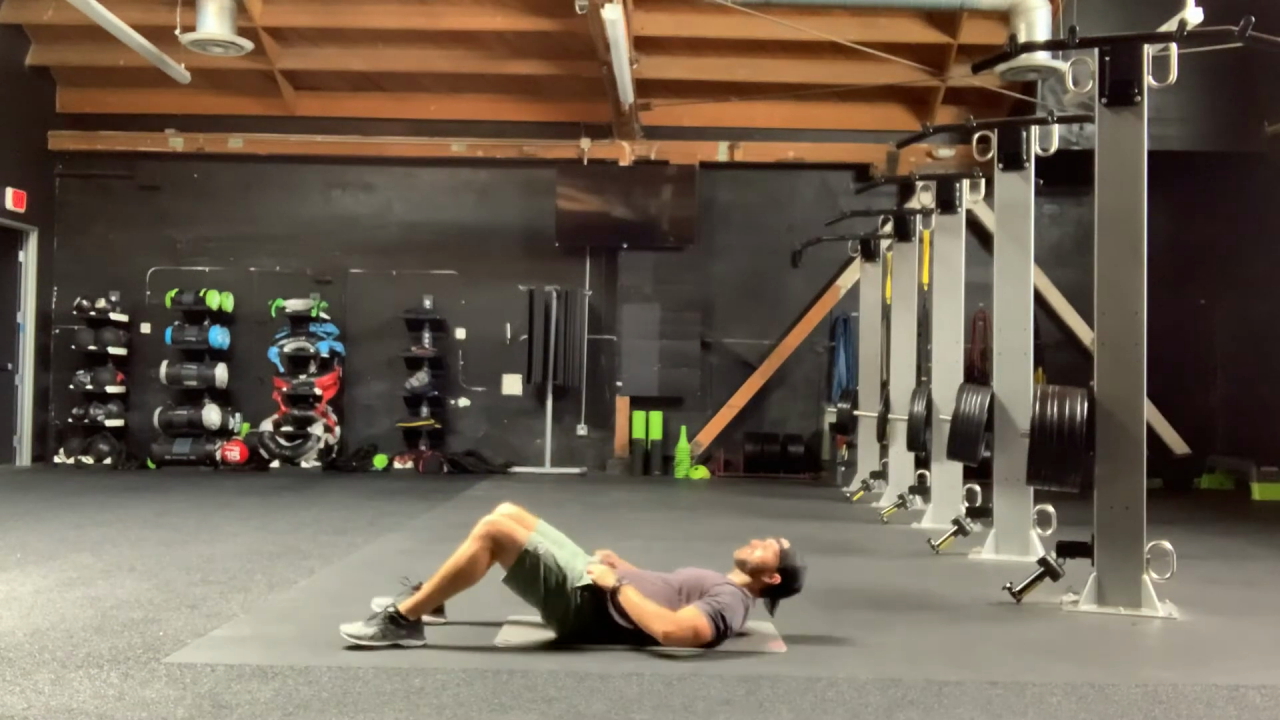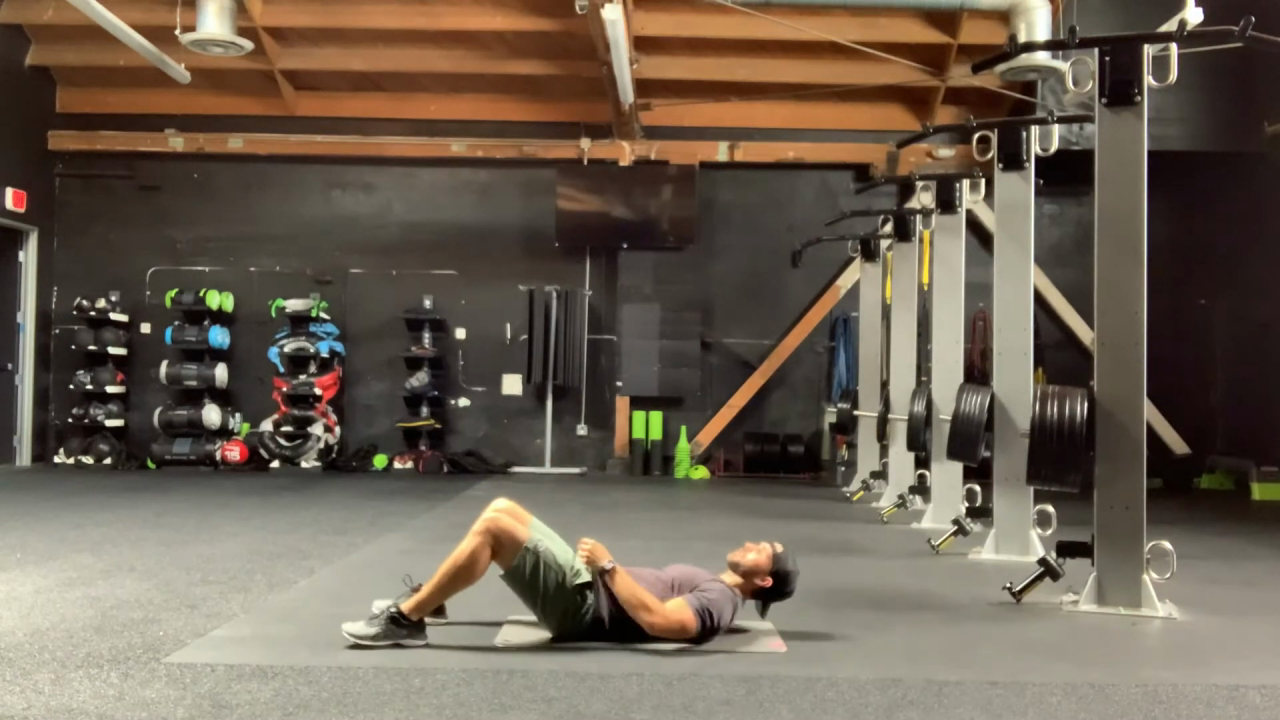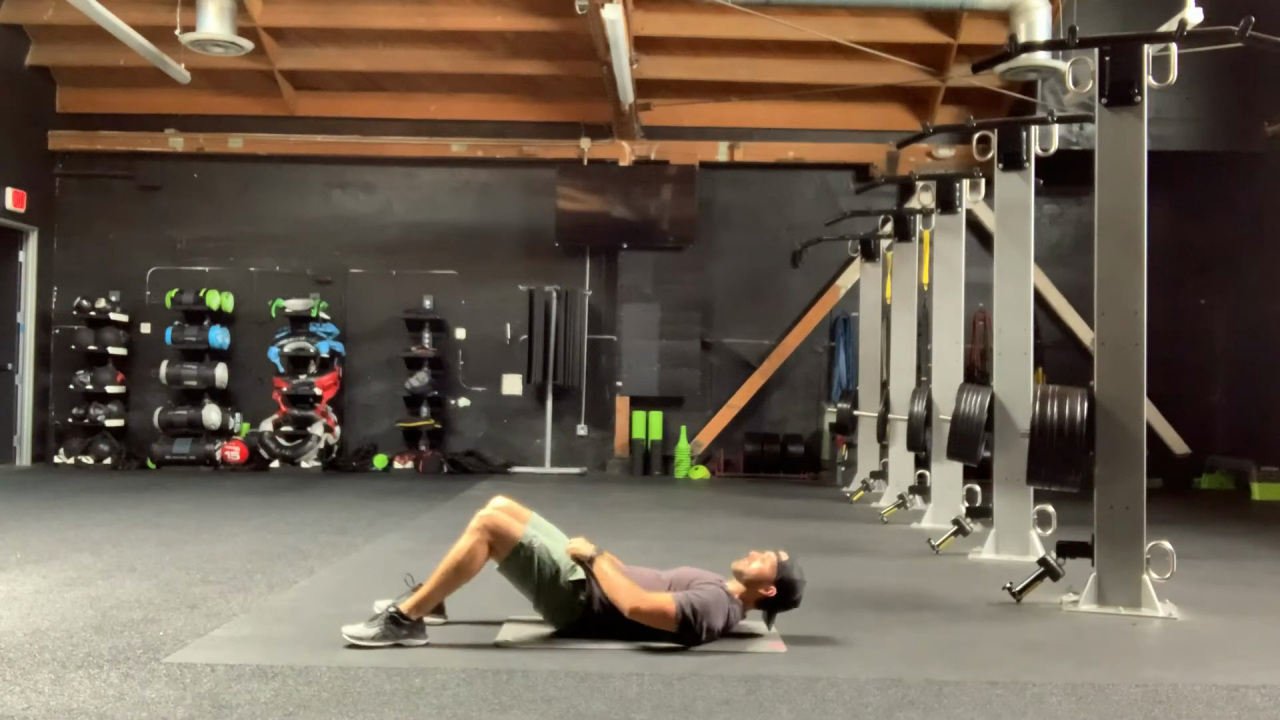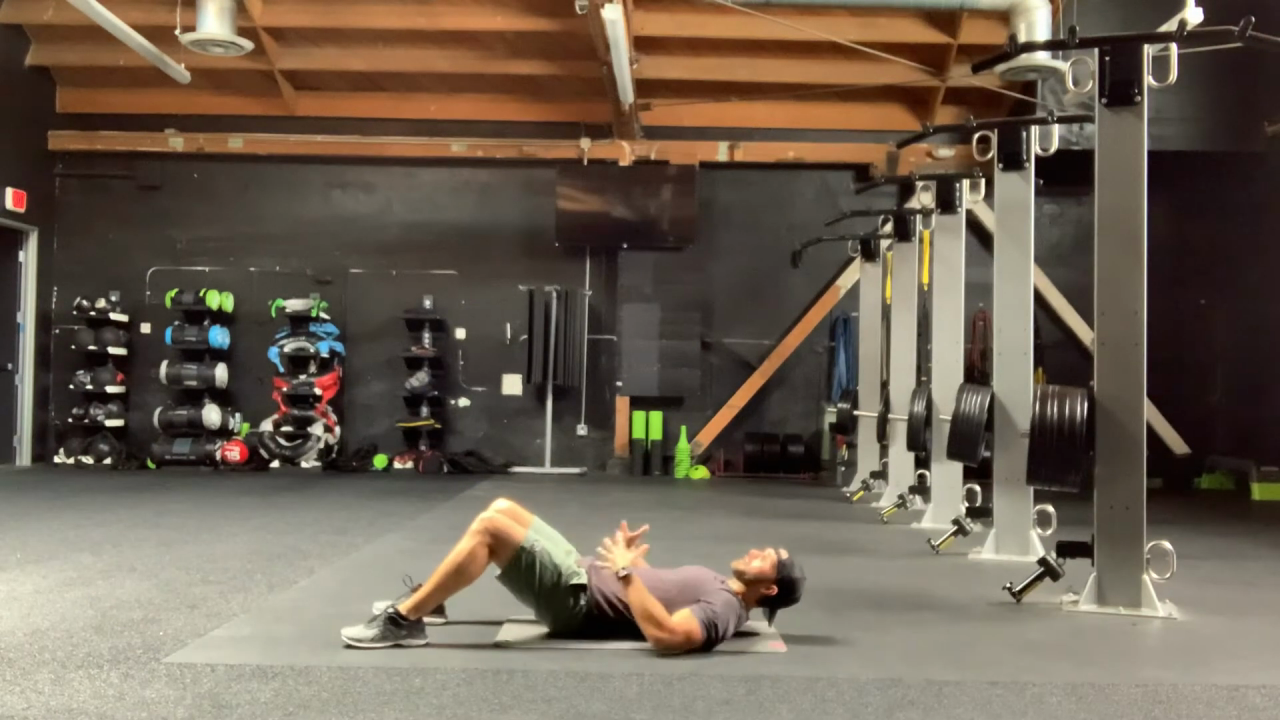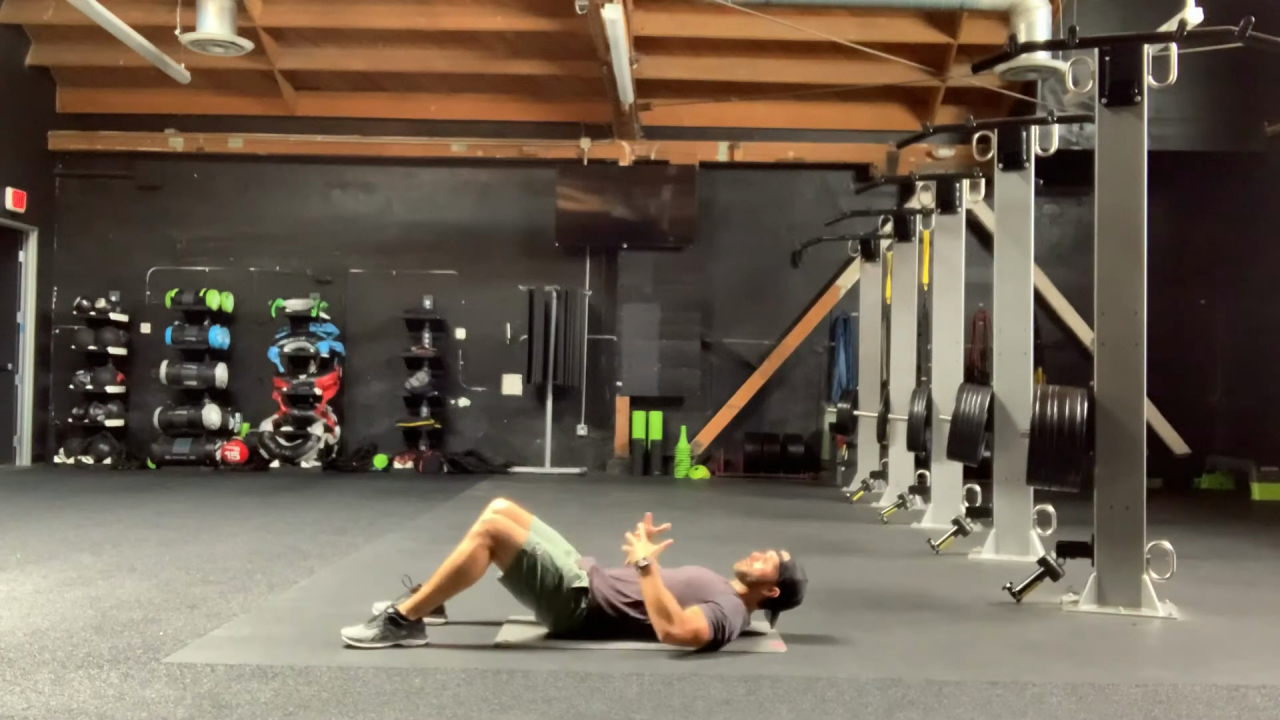
dt=0.3s
person 1, frame 1
left shoulder: (730, 604)
right shoulder: (718, 581)
left elbow: (672, 630)
left wrist: (616, 585)
right wrist: (621, 565)
left hip: (584, 605)
right hip: (590, 580)
left knee: (490, 531)
right knee: (506, 514)
left ankle: (402, 621)
right ankle: (427, 598)
person 1, frame 2
left shoulder: (719, 601)
right shoulder: (708, 581)
left elbow: (658, 620)
left wrist: (608, 566)
right wrist: (601, 563)
left hip: (580, 605)
right hip: (584, 580)
left knee: (490, 528)
right knee: (501, 508)
left ankle: (405, 620)
right ankle: (428, 600)
person 1, frame 3
left shoulder: (715, 606)
right shoulder: (717, 588)
left elbow: (637, 606)
left wrist: (592, 557)
right wrist: (594, 555)
left hip: (578, 598)
right hip: (585, 577)
left knee: (486, 523)
right knee: (500, 506)
left ankle: (403, 620)
right ankle: (428, 601)
person 1, frame 4
left shoulder: (724, 610)
right shoulder: (719, 587)
left elbow: (663, 633)
left wrist: (625, 573)
right wrist: (632, 554)
left hip: (578, 602)
right hip: (583, 579)
left knee: (488, 527)
right knee: (502, 508)
left ankle: (403, 620)
right ankle: (428, 600)
person 1, frame 5
left shoulder: (728, 612)
right shoulder: (721, 590)
left elbow: (673, 630)
left wrist: (647, 563)
right wrist: (649, 550)
left hip: (578, 603)
right hip: (586, 577)
left knee: (489, 531)
right knee: (500, 509)
left ankle: (403, 621)
right ankle: (426, 601)
